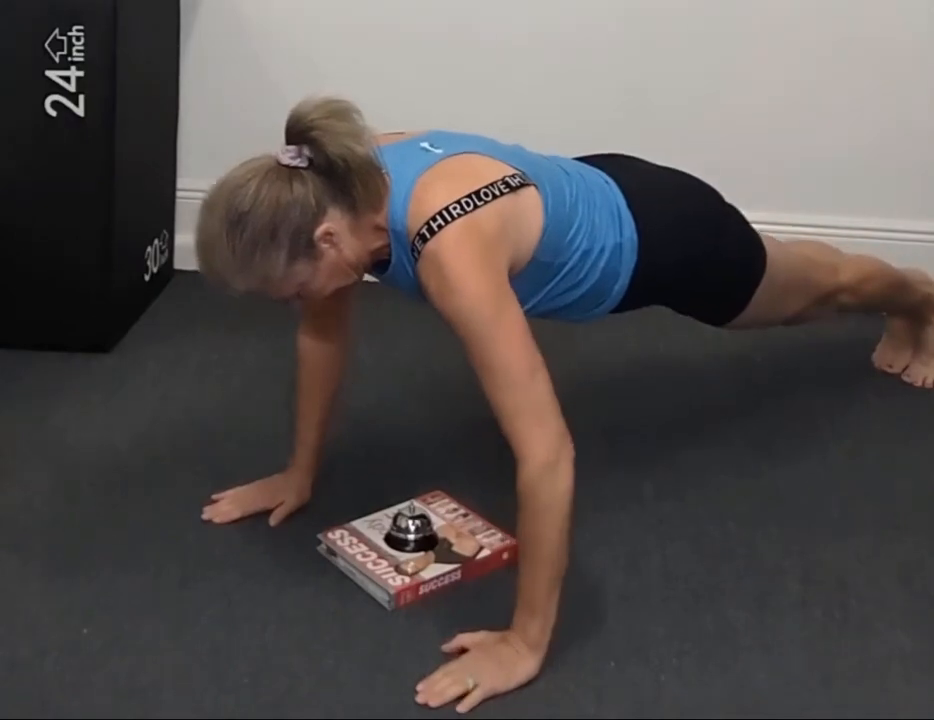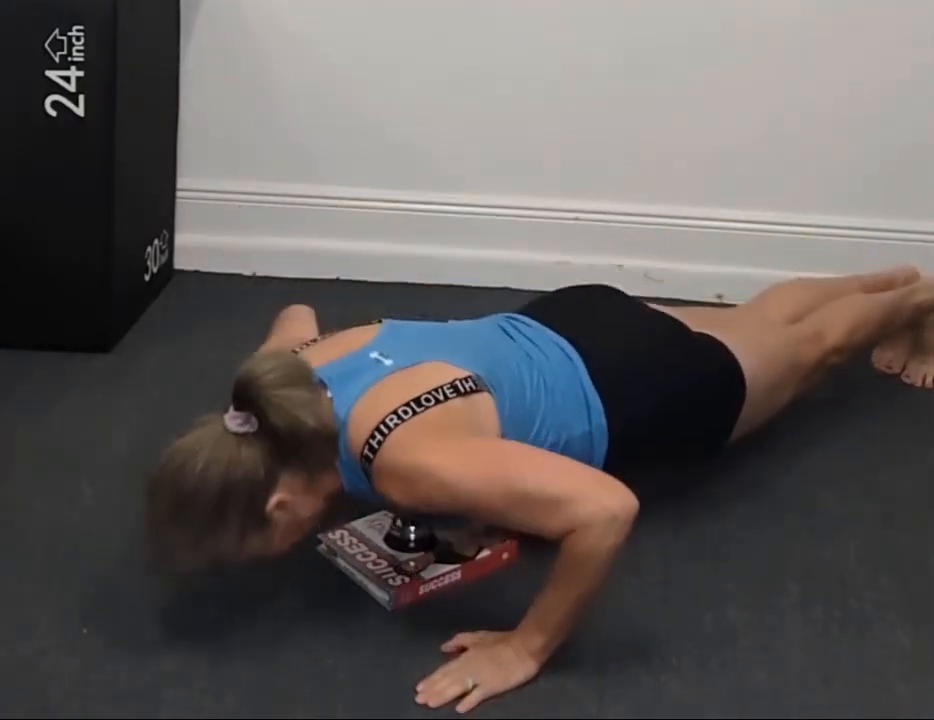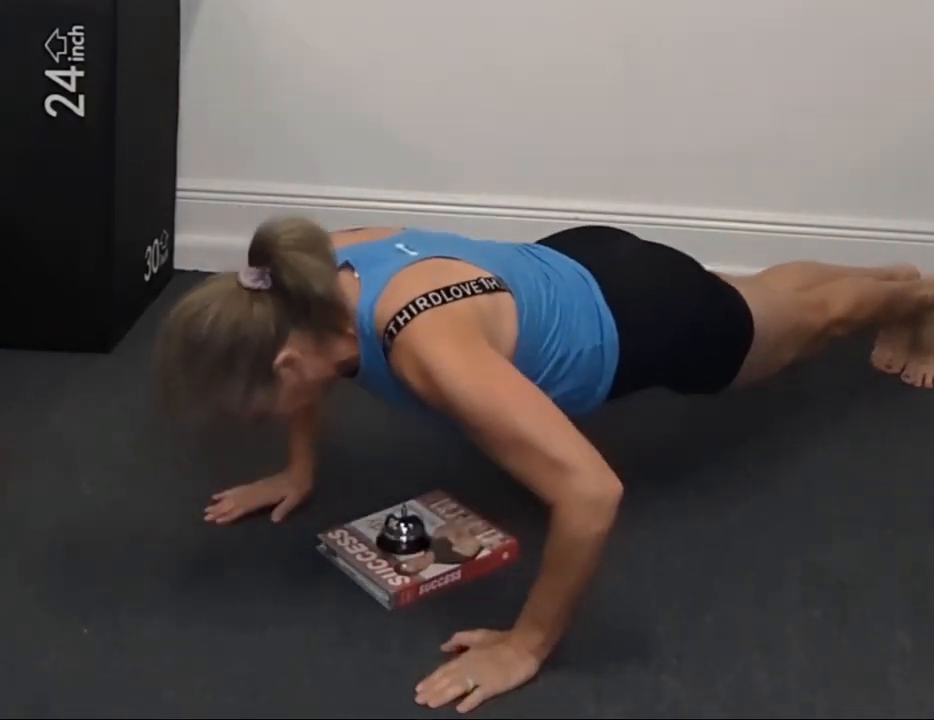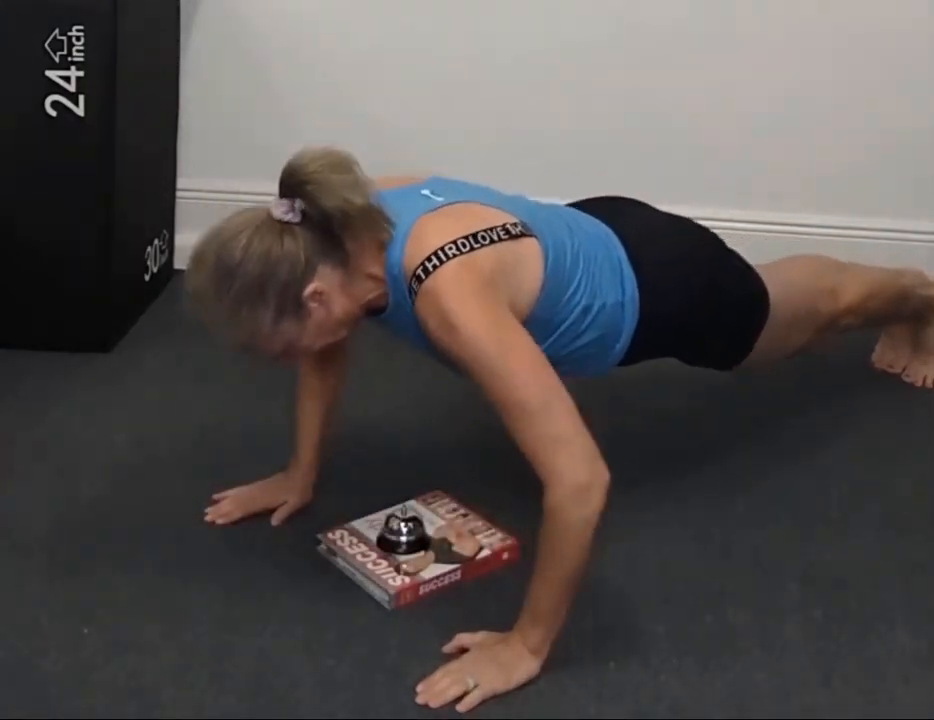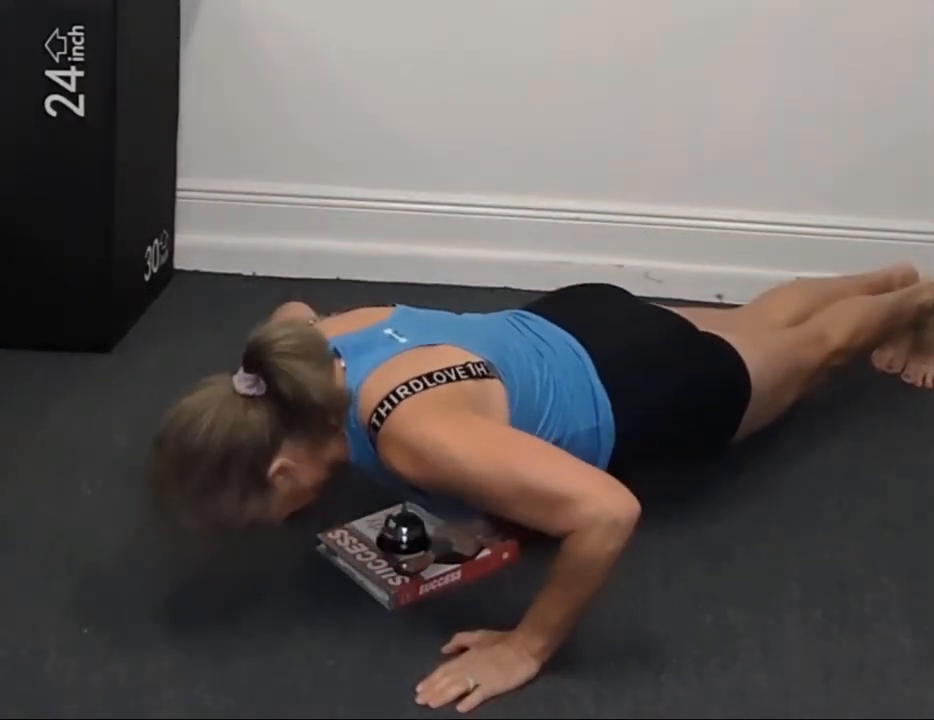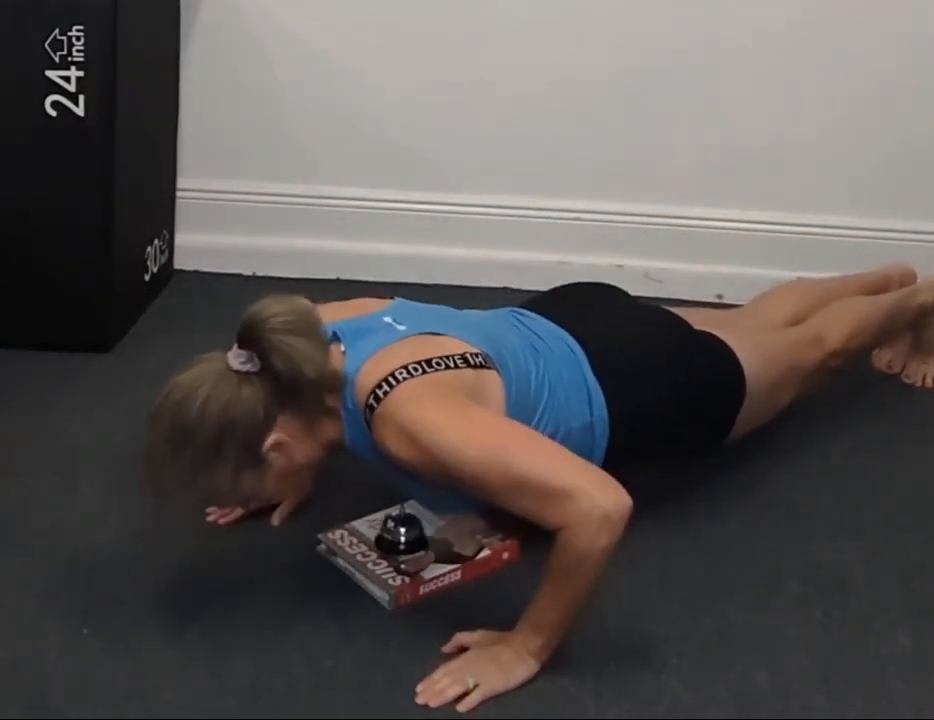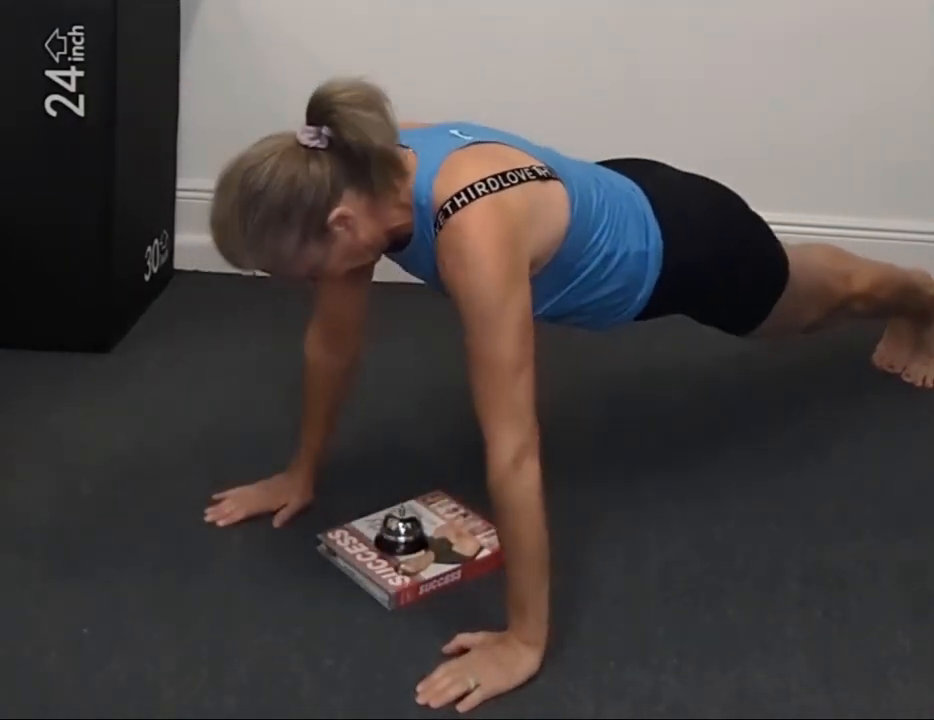
dt=0.7s
person 1, frame 1
left shoulder: (451, 251)
right shoulder: (337, 187)
left elbow: (547, 456)
right elbow: (322, 331)
left wrist: (526, 642)
right wrist: (299, 473)
left hip: (662, 236)
right hip: (598, 201)
left knee: (823, 289)
right knee: (796, 305)
person 1, frame 2
left shoulder: (403, 461)
right shoulder: (293, 378)
left elbow: (610, 507)
right elbow: (298, 310)
left wrist: (527, 647)
right wrist: (284, 454)
left hip: (629, 394)
right hip: (560, 331)
left knee: (807, 345)
right knee: (752, 316)
person 1, frame 3
left shoulder: (426, 351)
right shoulder: (317, 274)
left elbow: (594, 492)
right elbow: (303, 347)
left wrist: (526, 645)
right wrist: (300, 470)
left hip: (642, 322)
right hip: (574, 269)
left knee: (814, 316)
right knee: (762, 290)
person 1, frame 4
left shoulder: (450, 300)
right shoulder: (342, 227)
left elbow: (581, 478)
right elbow: (329, 334)
left wrist: (527, 644)
right wrist: (302, 469)
left hip: (662, 291)
right hip: (594, 239)
left knee: (823, 304)
right knee: (777, 280)
person 1, frame 5
left shoulder: (412, 435)
right shoulder: (306, 350)
left elbow: (609, 512)
left wrist: (527, 647)
right wrist: (297, 456)
left hip: (643, 393)
right hip: (572, 328)
left knee: (812, 346)
right knee: (755, 320)
person 1, frame 6
left shoulder: (410, 417)
right shoulder: (307, 343)
left elbow: (602, 507)
left wrist: (526, 647)
right wrist: (299, 480)
left hip: (635, 391)
right hip: (566, 328)
left knee: (811, 343)
right knee: (756, 317)
person 1, frame 7
left shoulder: (472, 232)
right shoulder: (363, 173)
left elbow: (514, 451)
right elbow: (331, 338)
left wrist: (524, 641)
right wrist: (301, 475)
left hip: (683, 243)
right hip: (620, 207)
left knee: (830, 293)
right knee: (814, 300)
